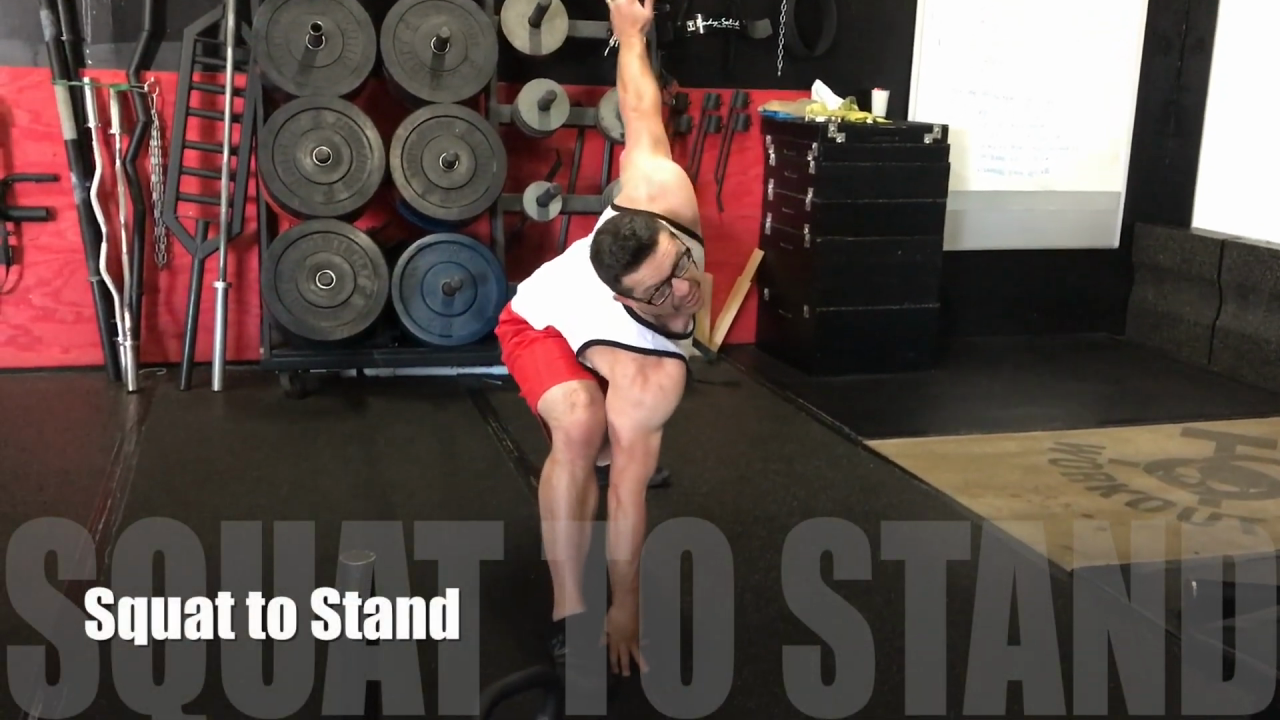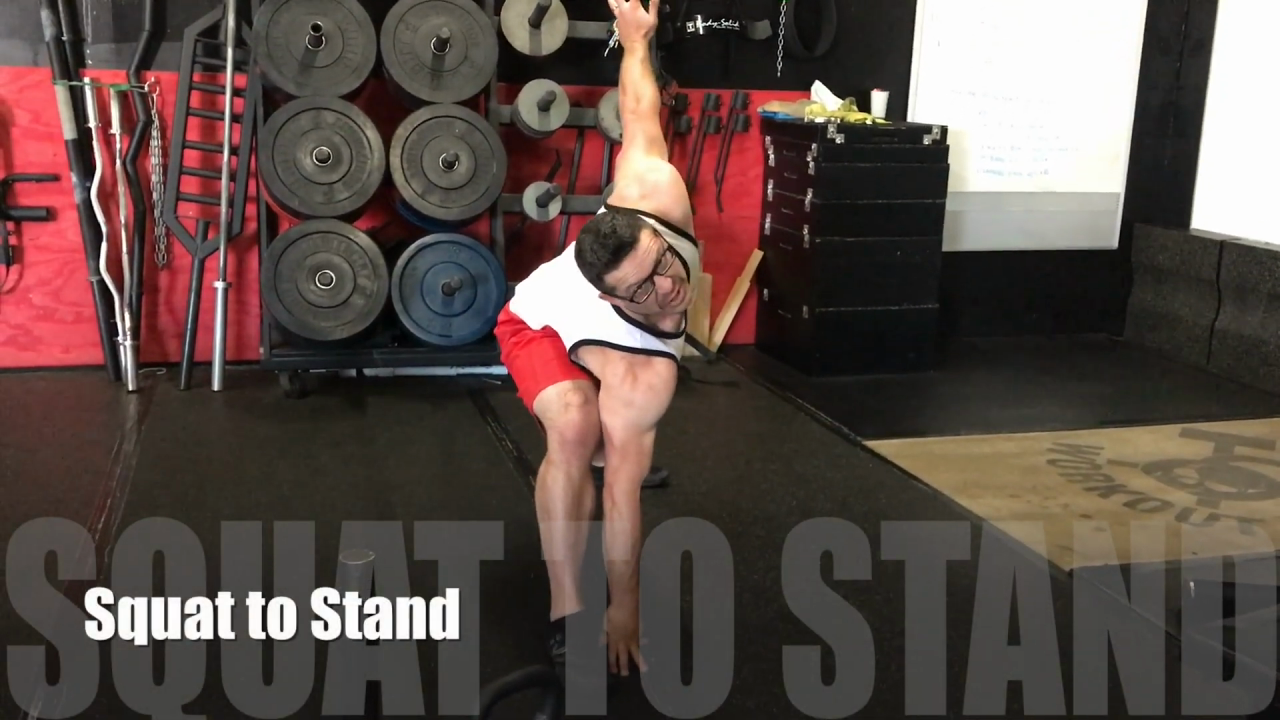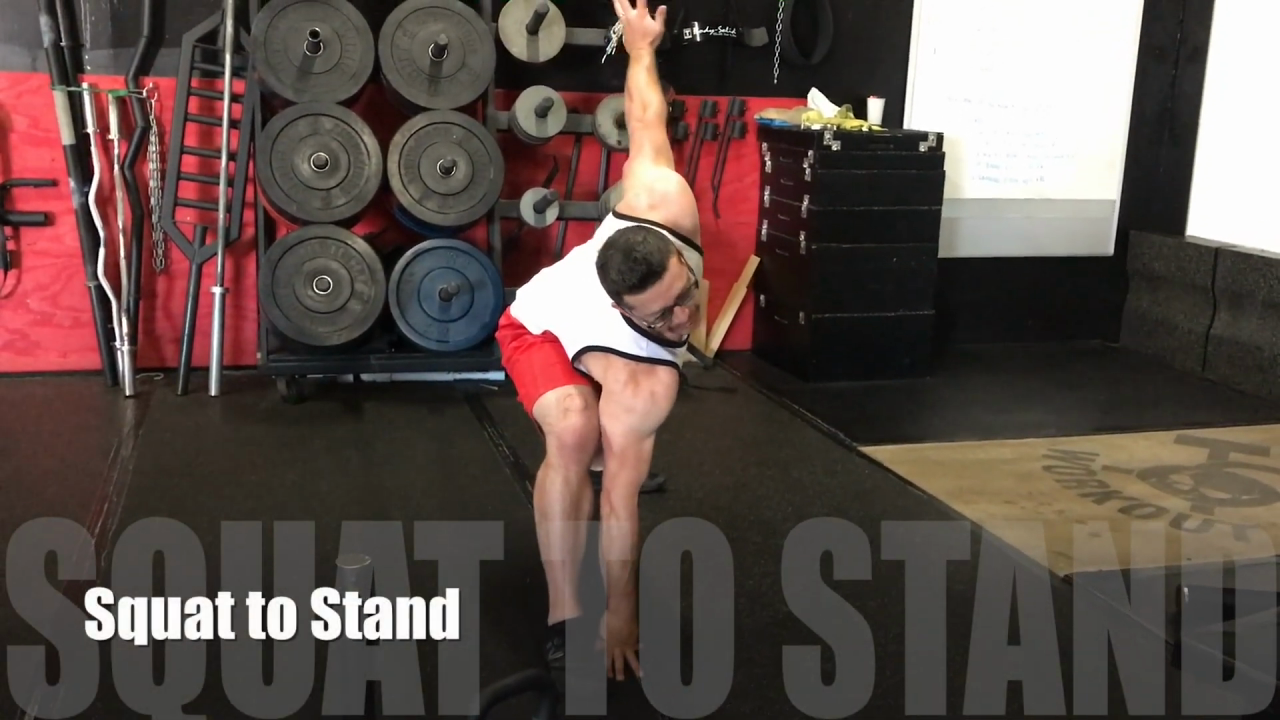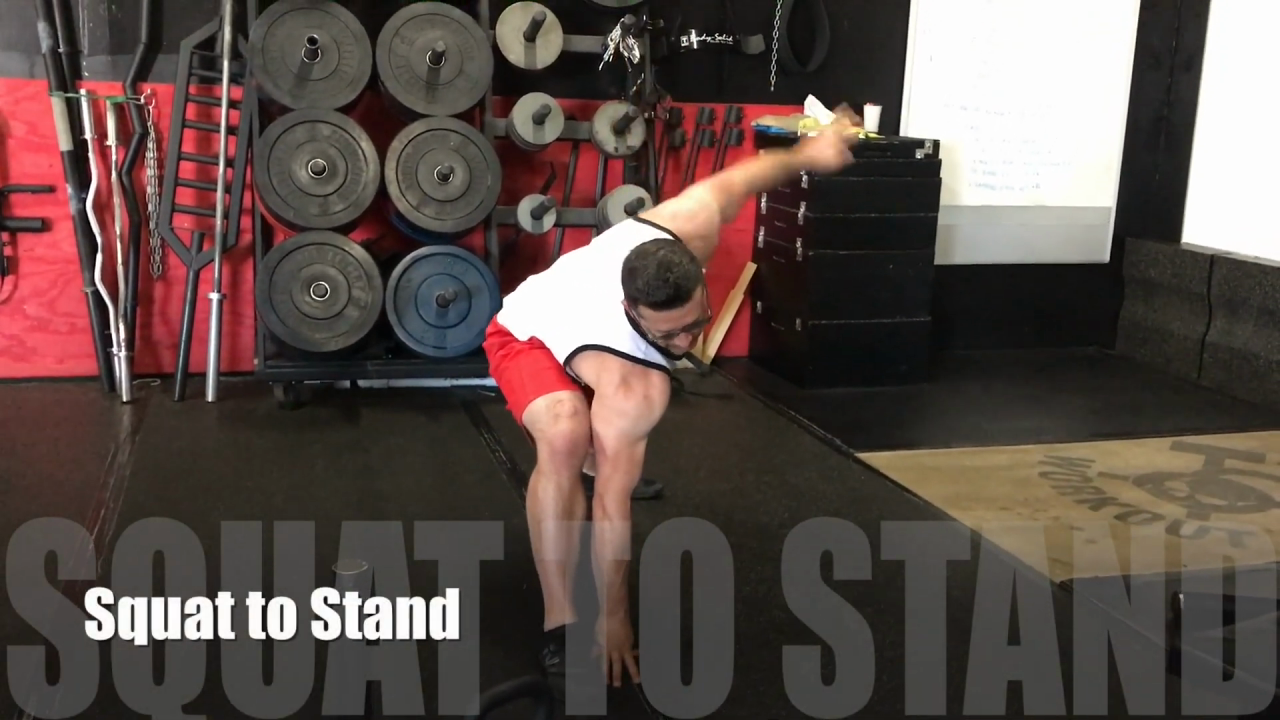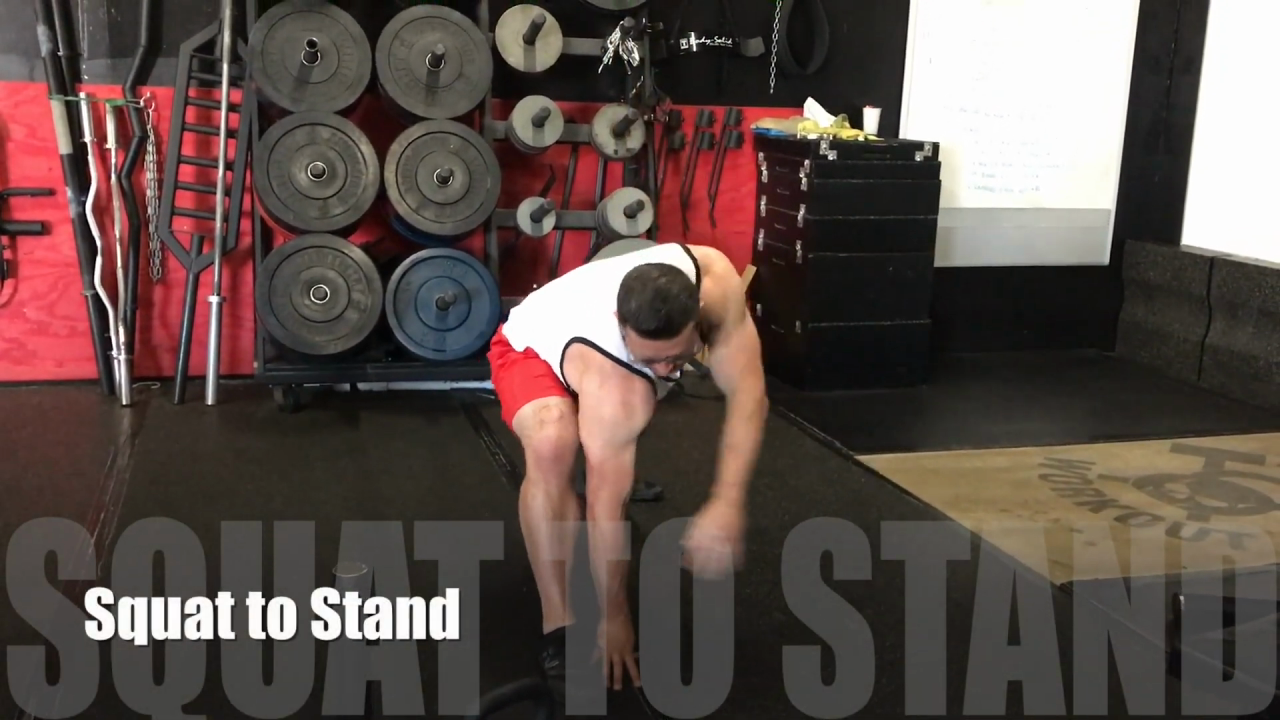
dt=0.4s
person 1, frame 1
left shoulder: (662, 197)
right shoulder: (651, 373)
left elbow: (641, 115)
right elbow: (627, 492)
right wrist: (626, 613)
left hip: (572, 292)
right hip: (539, 324)
left knee: (627, 437)
right knee: (581, 428)
right ankle: (570, 613)
person 1, frame 2
left shoulder: (654, 196)
right shoulder: (641, 371)
left elbow: (640, 114)
right elbow: (621, 490)
right wrist: (624, 613)
left hip: (562, 291)
right hip: (539, 324)
left knee: (624, 435)
right knee: (577, 430)
right ankle: (568, 612)
person 1, frame 3
left shoulder: (665, 210)
right shoulder: (643, 379)
left elbow: (645, 127)
right elbow: (618, 497)
right wrist: (621, 616)
left hip: (575, 296)
right hip: (538, 326)
left knee: (624, 437)
right knee: (576, 435)
right ankle: (565, 616)
person 1, frame 4
left shoulder: (682, 232)
right shoulder: (632, 387)
left elbow: (726, 182)
right elbow: (613, 505)
left wrist: (807, 155)
right wrist: (614, 620)
right hip: (525, 338)
right knee: (566, 442)
right ankle: (561, 623)
person 1, frame 5
left shoulder: (711, 280)
right shoulder: (607, 380)
left elbow: (746, 389)
right elbow: (606, 505)
left wrist: (727, 504)
right wrist: (614, 621)
left hip: (594, 325)
right hip: (533, 346)
right knee: (552, 449)
right ankle: (558, 626)
